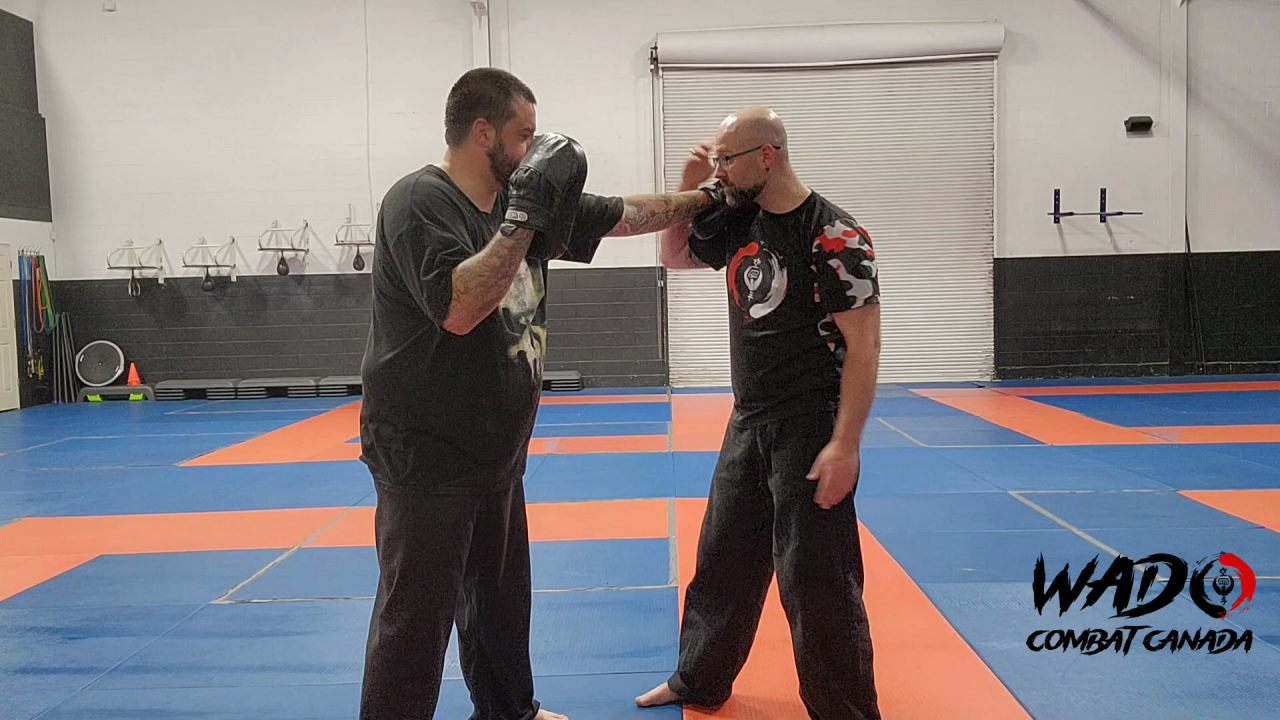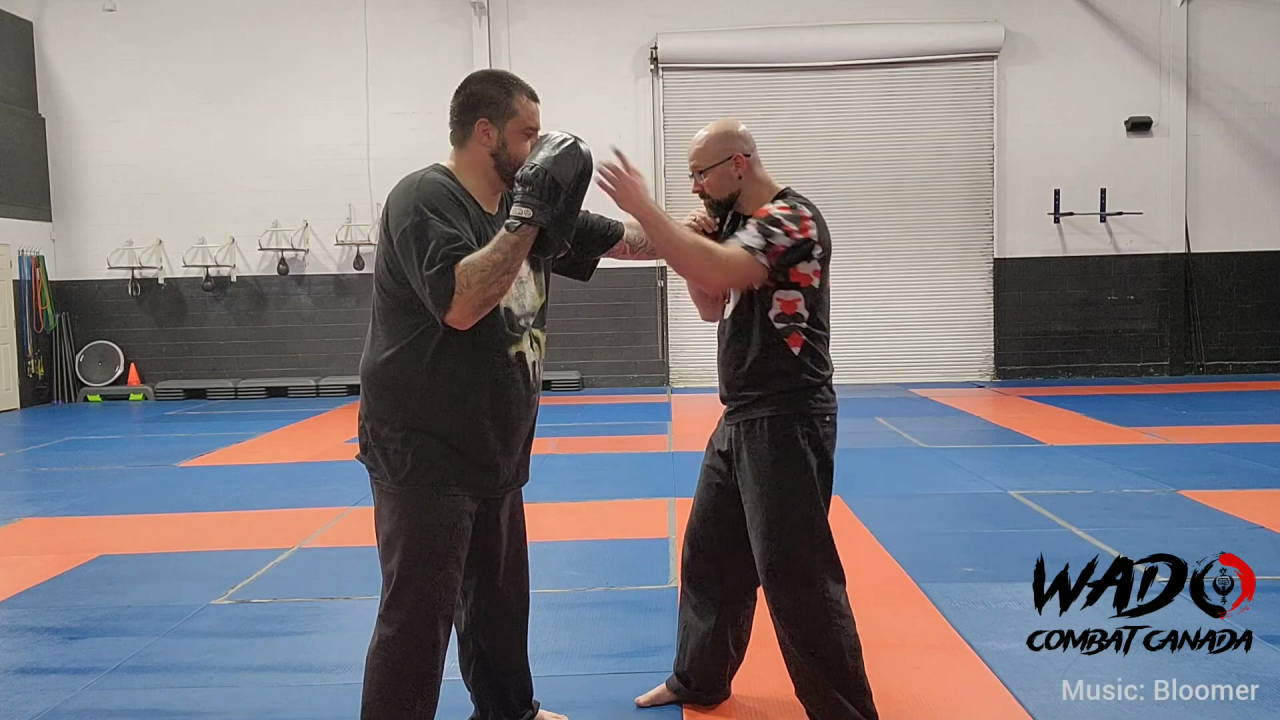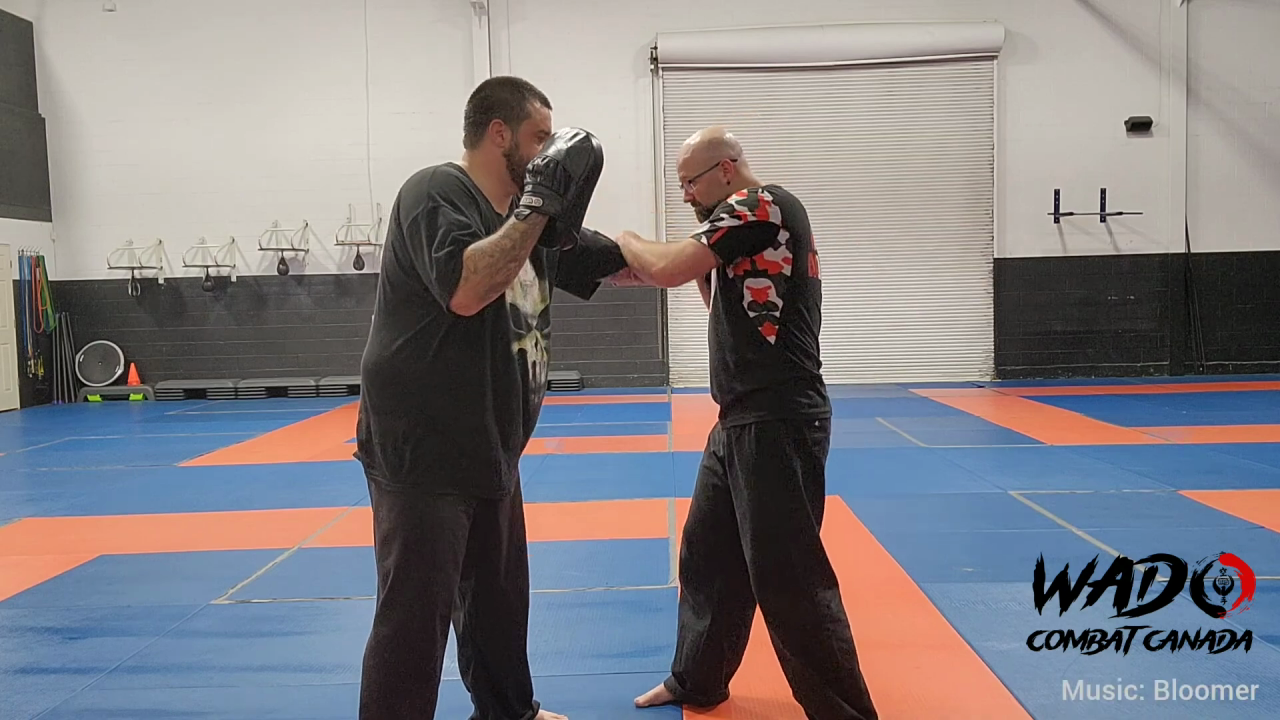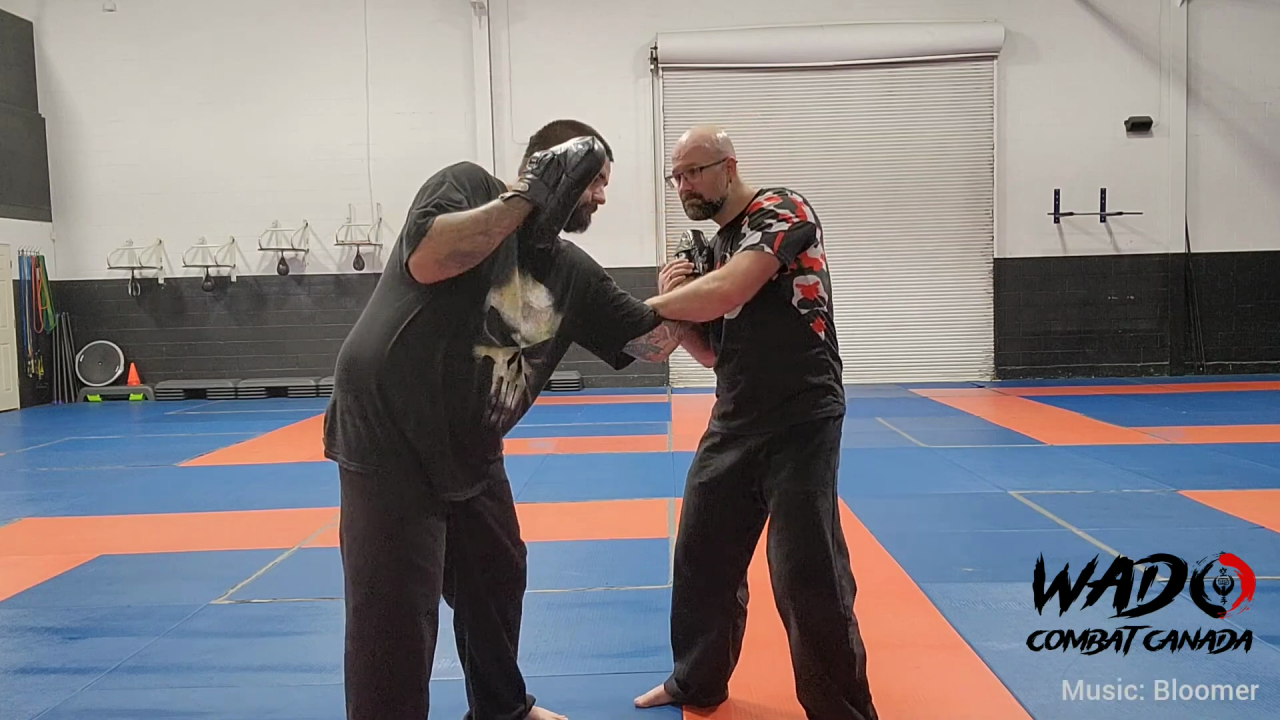
dt=0.7s
person 1, frame 1
left shoulder: (519, 197)
right shoulder: (419, 202)
left elbow: (621, 215)
right elbow: (459, 309)
left wrist: (700, 199)
right wrist: (523, 218)
left hip: (492, 448)
right hip: (426, 452)
left knee: (502, 595)
right knee: (416, 615)
person 1, frame 2
left shoulder: (519, 201)
right shoulder: (424, 199)
left elbow: (618, 238)
right elbow: (461, 304)
right wrist: (527, 216)
left hip: (491, 451)
right hip: (423, 454)
left knee: (500, 599)
right knee: (418, 615)
person 1, frame 3
left shoulder: (526, 215)
right shoulder: (436, 192)
left elbow: (624, 262)
right elbow: (465, 291)
right wrist: (536, 206)
left hip: (490, 450)
right hip: (422, 451)
left knee: (500, 596)
right knee: (415, 615)
person 1, frame 4
left shoulder: (573, 272)
right shoulder: (467, 185)
left elbow: (655, 338)
right elbow: (427, 261)
right wrist: (526, 198)
left hip: (470, 450)
right hip: (390, 437)
left knee: (497, 583)
right knee: (395, 616)
person 2, frame 1
left shoulder: (832, 234)
right shoulder: (740, 218)
left elbow: (861, 346)
right elbow: (673, 255)
left wrist: (844, 444)
right wrist: (687, 191)
left hip: (809, 429)
right hip: (748, 424)
left knee: (816, 581)
right knee: (722, 560)
person 2, frame 2
left shoulder: (790, 217)
right shoulder: (738, 223)
left elbow: (718, 275)
right elbow: (711, 303)
left wrist: (644, 207)
right wrist: (688, 240)
left hip: (788, 422)
right hip: (742, 419)
left knee: (795, 574)
right knee: (710, 555)
person 2, frame 3
left shoulder: (763, 206)
right shoulder: (748, 226)
left elbow: (666, 269)
left wrist: (627, 242)
right wrist: (705, 275)
left hip: (778, 423)
right hip: (743, 420)
left knee: (787, 577)
right knee: (707, 556)
person 2, frame 4
left shoulder: (781, 210)
right shoulder: (709, 247)
left elbow: (727, 292)
left wrist: (654, 305)
right wrist: (676, 301)
left hip: (800, 425)
right hip: (732, 425)
left knee: (809, 580)
right knee: (701, 560)
